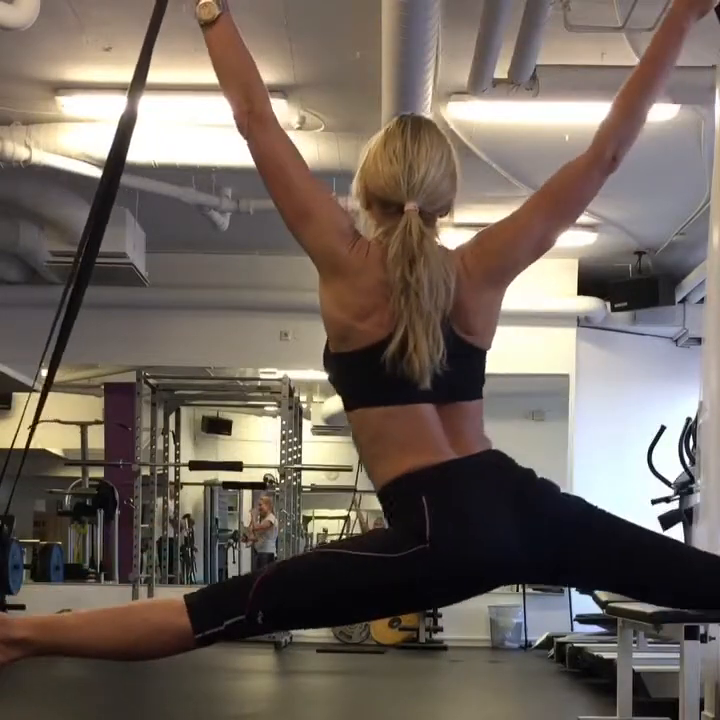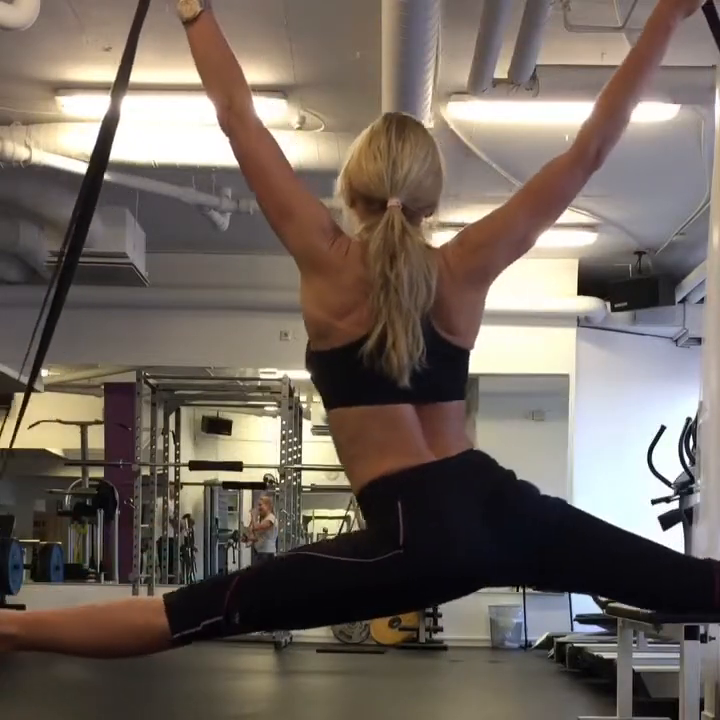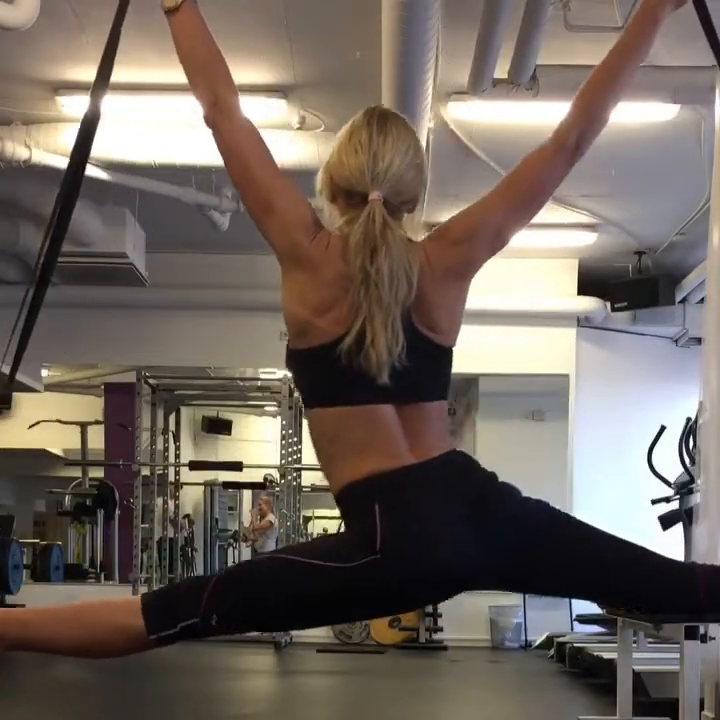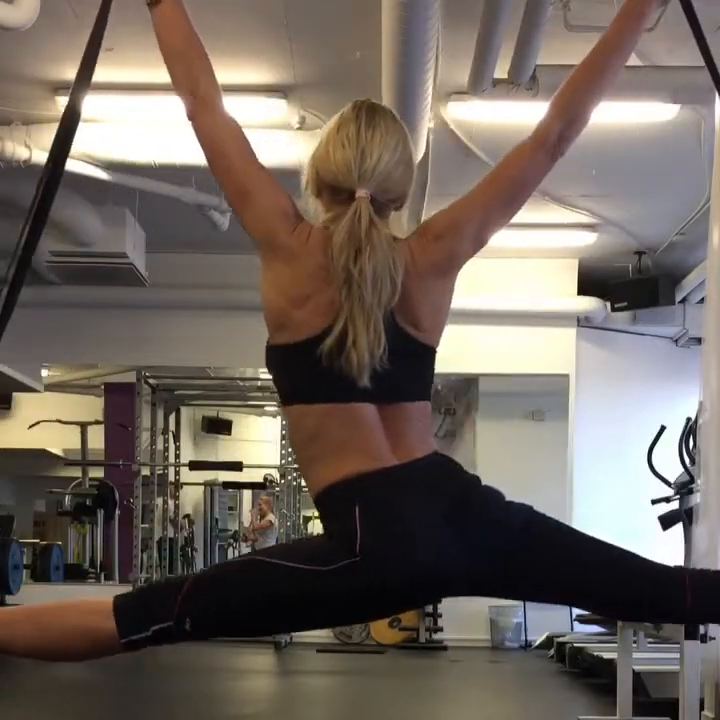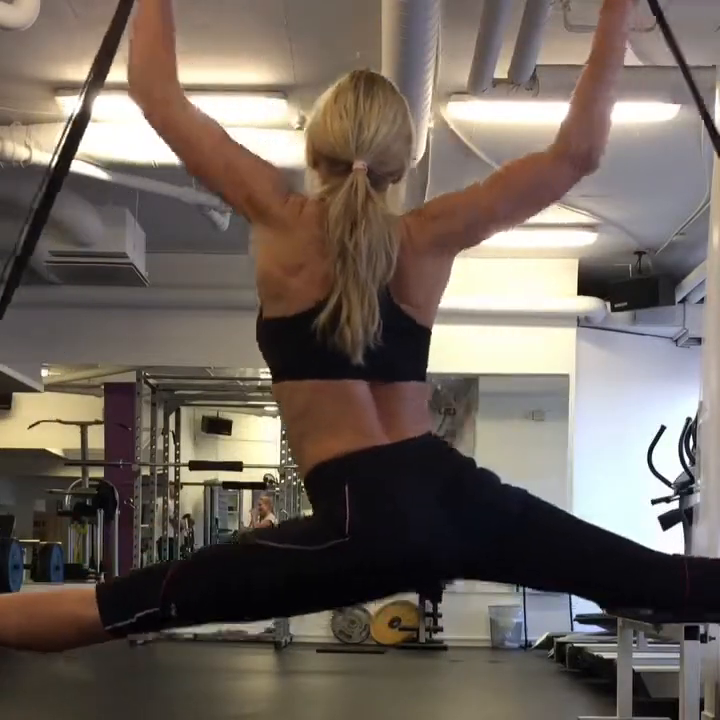
dt=0.2s
person 1, frame 1
left shoulder: (347, 266)
right shoulder: (481, 271)
left elbow: (255, 121)
right elbow: (604, 154)
left hip: (443, 531)
right hip: (526, 504)
left knee: (222, 611)
person 1, frame 2
left shoulder: (328, 264)
right shoulder: (465, 269)
left elbow: (237, 118)
right elbow: (588, 151)
left hip: (418, 532)
right hip: (503, 506)
left knee: (198, 611)
person 1, frame 3
left shoulder: (308, 258)
right shoulder: (446, 263)
left elbow: (222, 111)
right elbow: (569, 141)
left hip: (397, 535)
right hip: (483, 509)
left knee: (175, 613)
right knee: (677, 587)
person 1, frame 4
left shoulder: (290, 253)
right shoulder: (431, 260)
left elbow: (204, 106)
right elbow: (552, 137)
left hip: (376, 539)
right hip: (463, 513)
left knee: (145, 616)
right knee: (665, 592)
person 1, frame 5
left shoulder: (281, 221)
right shoulder: (428, 239)
left elbow: (154, 94)
right elbow: (578, 152)
left hip: (366, 519)
right hip: (457, 495)
left knee: (130, 603)
right knee: (656, 579)
